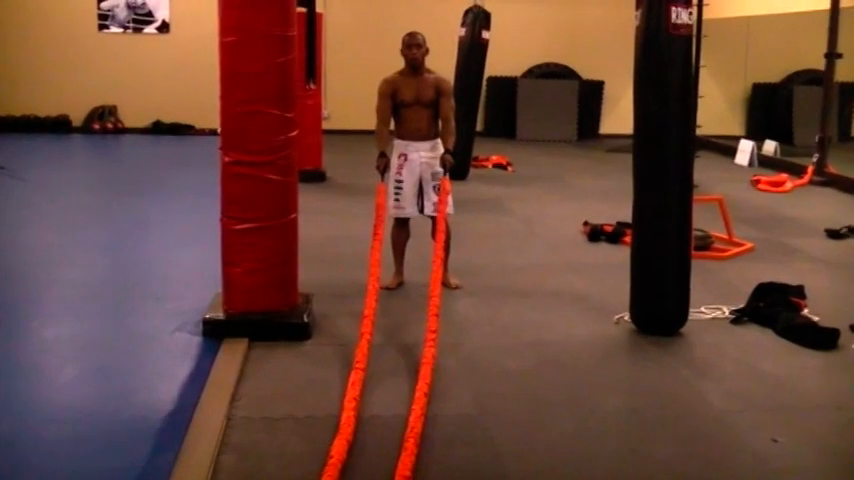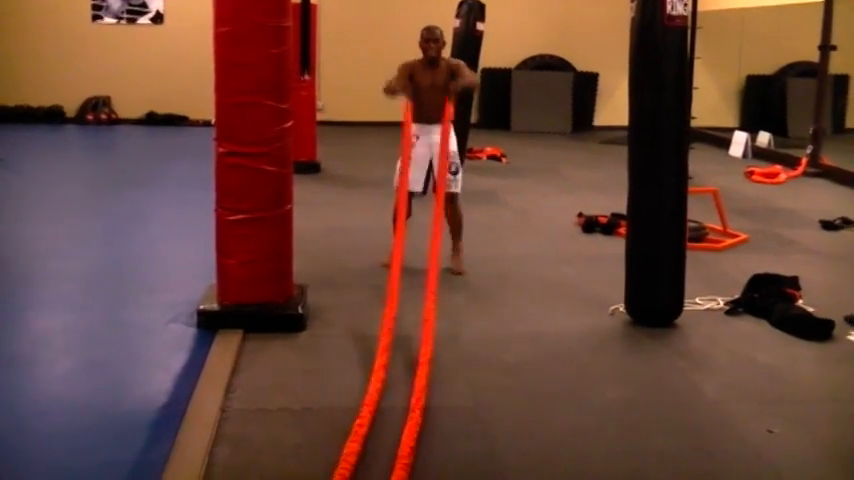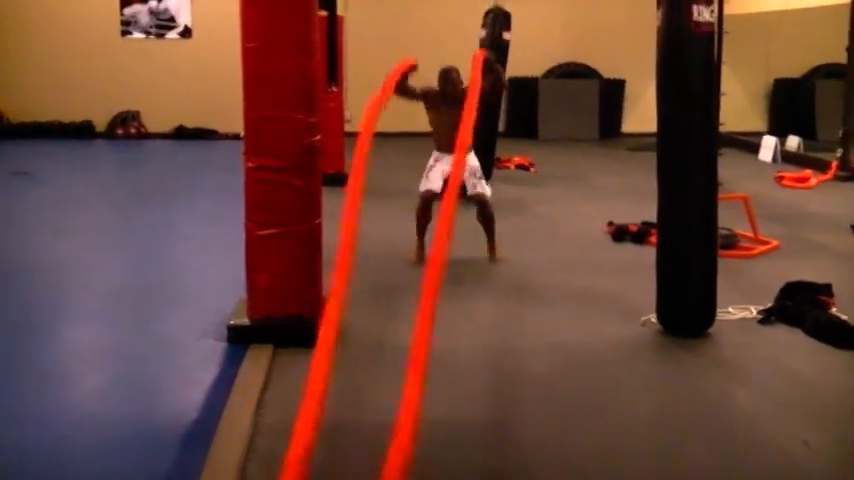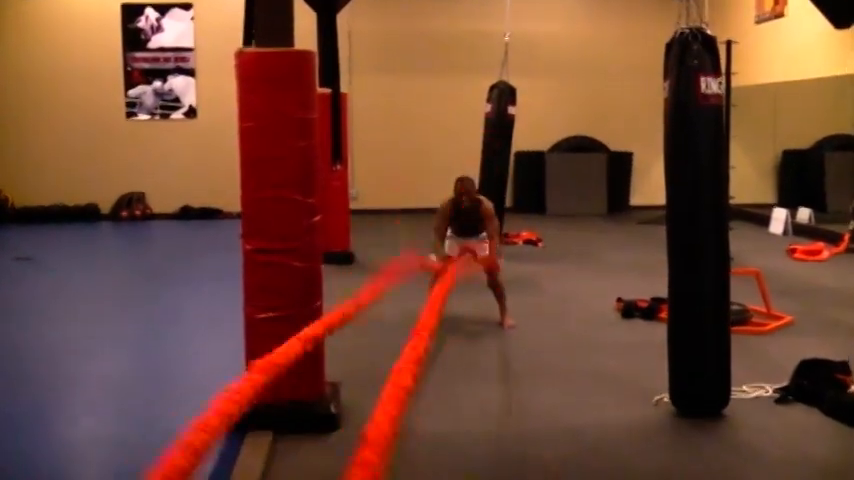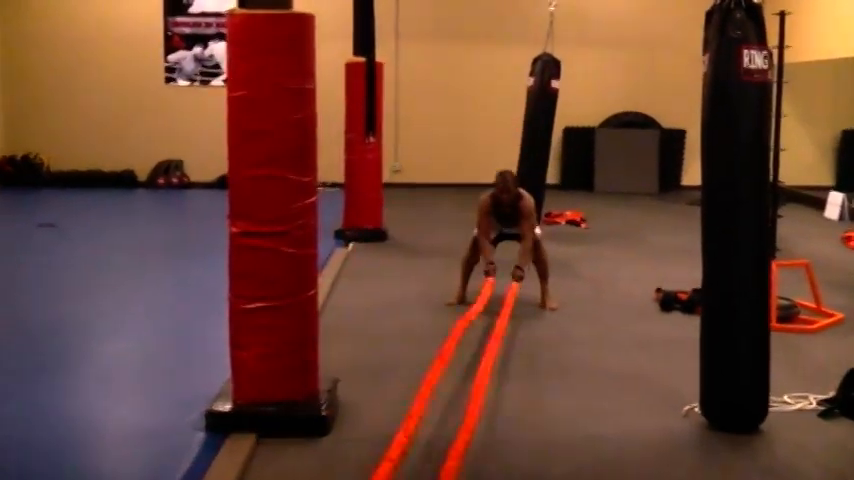
dt=1s
person 1, frame 1
left shoulder: (440, 83)
right shoulder: (390, 84)
left elbow: (448, 120)
right elbow: (383, 122)
left wrist: (448, 150)
right wrist: (382, 153)
left hip: (433, 151)
right hip: (403, 151)
left knee: (440, 215)
right knee: (401, 216)
left ankle: (444, 271)
right ankle: (398, 272)
person 1, frame 2
left shoulder: (453, 66)
right shoulder: (410, 68)
left elbow: (472, 80)
right elbow: (389, 88)
left wrist: (463, 83)
right wrist: (400, 87)
left hip: (444, 135)
right hip: (418, 134)
left knee: (451, 195)
right knee: (405, 193)
left ankle: (456, 253)
person 1, frame 3
left shoulder: (469, 95)
right shoulder: (430, 95)
left elbow: (499, 84)
right elbow: (400, 89)
left wrist: (491, 65)
right wrist: (406, 74)
left hip: (467, 158)
right hip: (440, 158)
left knee: (482, 200)
right knee: (426, 198)
left ankle: (492, 245)
right ankle: (420, 246)
person 1, frame 4
left shoulder: (486, 208)
right shoulder: (447, 208)
left elbow: (494, 238)
right elbow: (439, 237)
left wrist: (493, 258)
right wrist: (440, 255)
left hip: (479, 238)
right hip: (455, 237)
left knee: (492, 269)
left ankle: (504, 315)
person 1, frame 5
left shoulder: (526, 202)
right shoulder: (486, 202)
left elbow: (528, 235)
right elbow: (484, 236)
left wrist: (521, 267)
right wrist: (489, 263)
left hip: (520, 227)
right hip: (496, 224)
left knee: (537, 242)
right knee: (475, 243)
left ankle: (546, 295)
right ankle: (461, 292)
